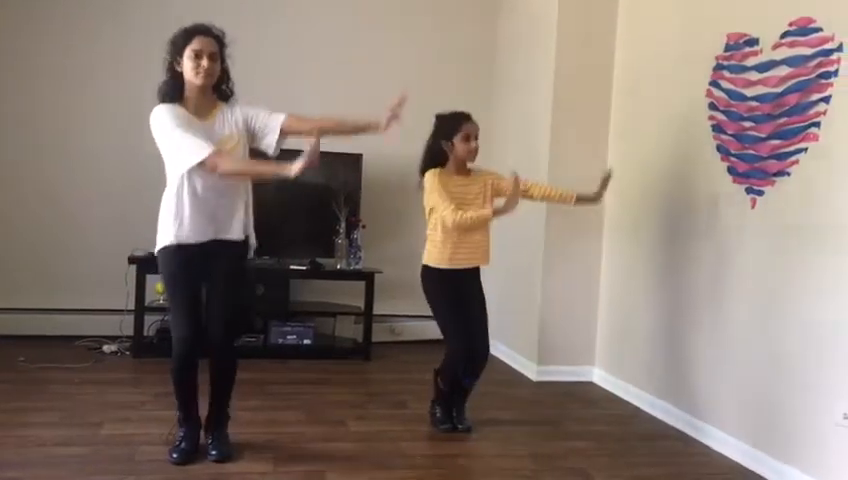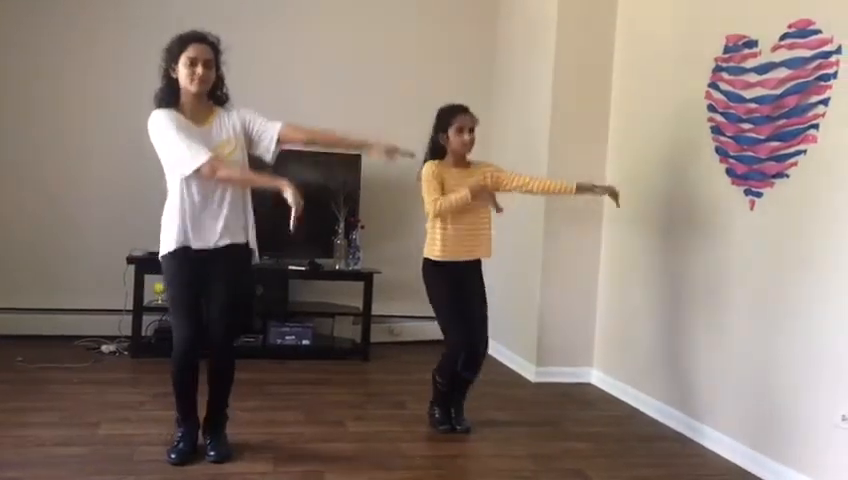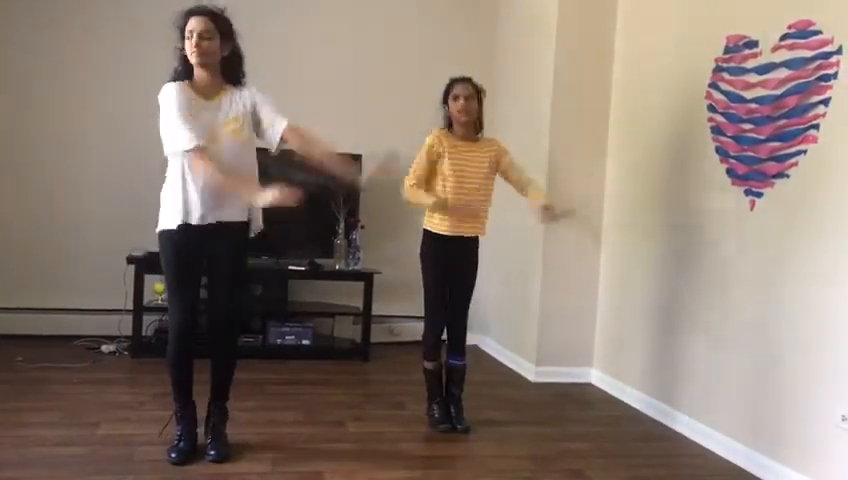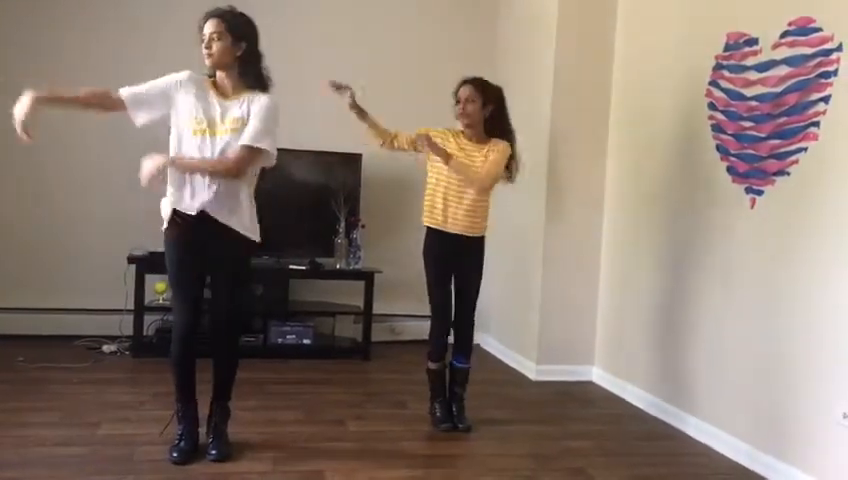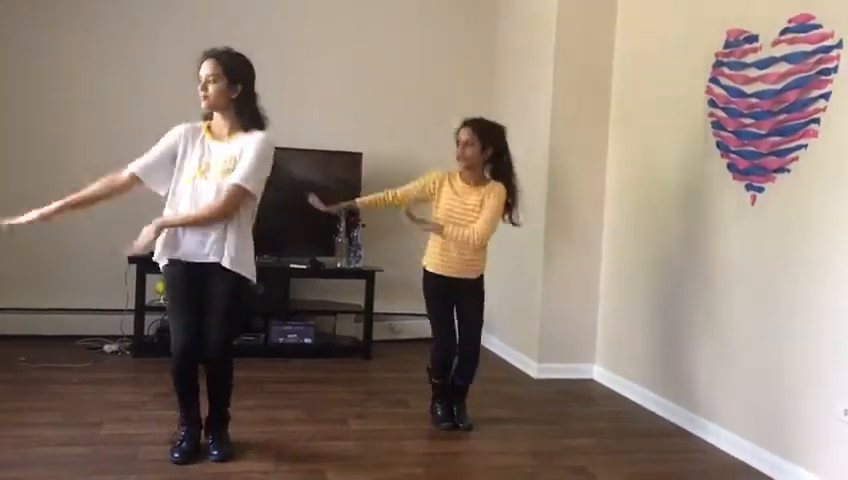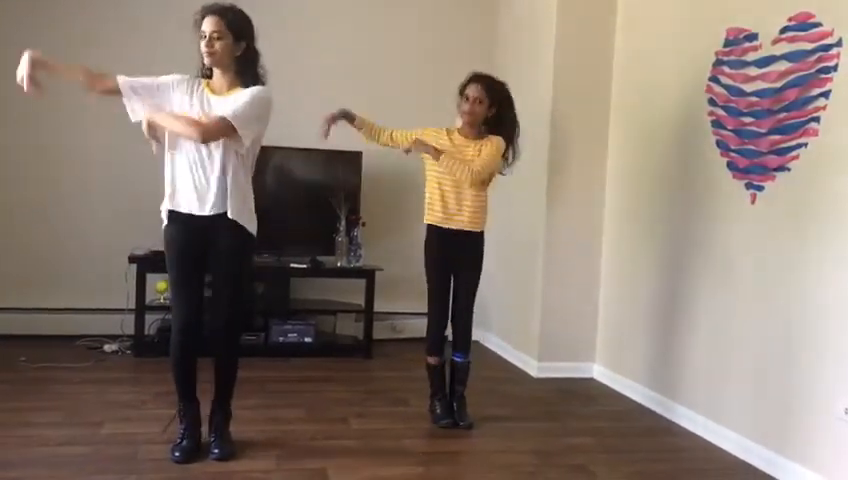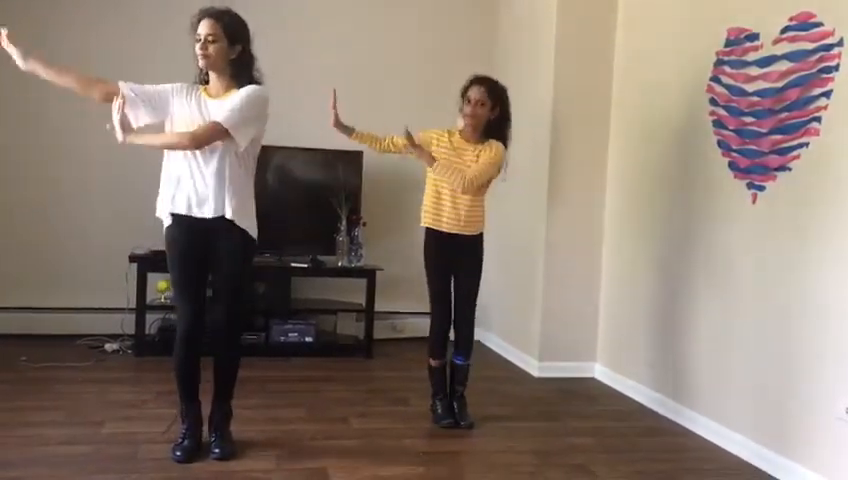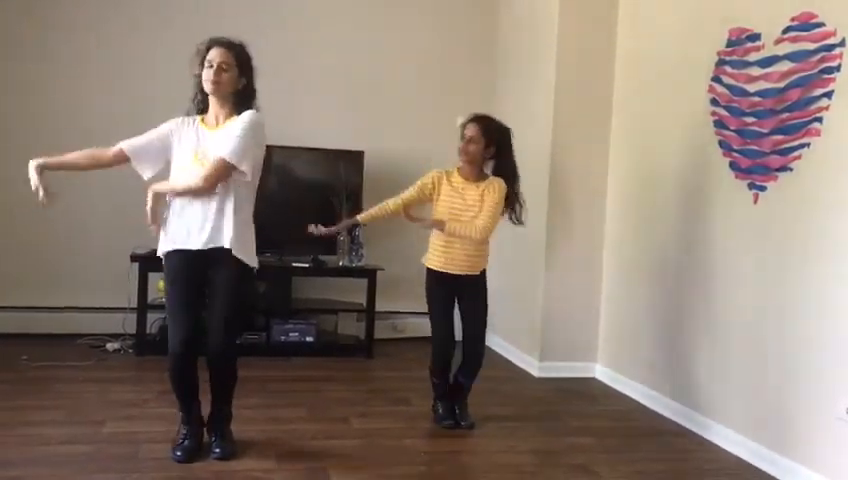
dt=0.4s
person 1, frame 1
left shoulder: (240, 114)
right shoulder: (165, 116)
left elbow: (303, 125)
right elbow: (218, 165)
left wrist: (374, 125)
right wrist: (288, 169)
left hip: (229, 239)
right hip: (181, 240)
left knee: (220, 337)
right knee: (187, 337)
left ankle: (217, 425)
right ankle: (187, 426)
person 1, frame 2
left shoulder: (236, 118)
right shoulder: (163, 120)
left elbow: (298, 134)
right elbow: (215, 170)
left wrist: (367, 146)
right wrist: (281, 184)
left hip: (231, 245)
right hip: (184, 245)
left knee: (221, 338)
right knee: (187, 338)
left ankle: (216, 425)
right ankle: (186, 426)
person 1, frame 3
left shoulder: (248, 98)
right shoulder: (174, 95)
left elbow: (296, 137)
right elbow: (198, 160)
left wrist: (346, 169)
right wrist: (258, 193)
left hip: (232, 224)
right hip: (182, 225)
left knee: (224, 326)
right knee: (182, 326)
left ankle: (216, 424)
right ankle: (184, 425)
person 1, frame 4
left shoulder: (262, 104)
right shoulder: (185, 87)
left elbow: (236, 166)
right elbow: (110, 100)
left wrist: (170, 163)
right wrist: (40, 97)
left hip: (232, 226)
right hip: (184, 220)
left knee: (224, 327)
right knee: (184, 325)
left ankle: (218, 423)
right ankle: (186, 424)
person 1, frame 5
left shoulder: (257, 142)
right shoulder: (184, 136)
left elbow: (223, 209)
right elbow: (122, 180)
left wrist: (160, 226)
right wrist: (51, 208)
left hip: (228, 262)
right hip: (181, 258)
left knee: (215, 347)
right knee: (184, 344)
left ankle: (217, 427)
right ankle: (188, 426)
person 1, frame 6
left shoulder: (256, 97)
right shoulder: (179, 87)
left elbow: (205, 131)
right elbow: (103, 84)
left wrist: (155, 115)
right wrist: (43, 64)
left hip: (230, 222)
right hip: (183, 218)
left knee: (225, 324)
right knee: (185, 323)
left ankle: (220, 423)
right ankle: (188, 423)
person 1, frame 7
left shoulder: (252, 98)
right shoulder: (179, 95)
left elbow: (197, 138)
right elbow: (102, 90)
left wrist: (132, 136)
left hip: (230, 224)
right hip: (184, 221)
left knee: (224, 325)
right knee: (189, 325)
left ankle: (220, 423)
right ankle: (190, 423)
person 1, frame 8
left shoulder: (249, 122)
right shoulder: (179, 128)
left elbow: (208, 180)
right elbow: (111, 155)
left wrist: (158, 190)
right wrist: (45, 163)
left hip: (230, 251)
right hip: (182, 248)
left knee: (220, 344)
right knee: (181, 343)
left ankle: (220, 425)
right ankle: (190, 425)
person 2, frame 1
left shoulder: (486, 179)
right shoulder: (434, 178)
left elbow: (533, 191)
right elbow: (452, 219)
left wrist: (587, 197)
right wrist: (499, 209)
left hip: (469, 276)
right hip: (438, 274)
left knee: (479, 351)
right knee: (459, 348)
left ankle: (457, 404)
right ankle: (440, 403)
person 2, frame 2
left shoulder: (486, 171)
right shoulder: (433, 169)
left elbow: (533, 184)
right elbow: (434, 207)
left wrist: (590, 188)
right wrist: (473, 192)
left hip: (471, 268)
right hip: (439, 266)
left knee: (478, 346)
right knee: (456, 344)
left ankle: (456, 404)
right ankle: (438, 404)
person 2, frame 3
left shoulder: (493, 148)
right shoulder: (436, 141)
left elbow: (522, 182)
right elbow: (410, 189)
left wrist: (544, 205)
right wrist: (445, 206)
left hip: (468, 244)
right hip: (437, 241)
left knee: (457, 322)
right knee: (435, 320)
left ankle: (453, 400)
right ankle: (434, 402)
person 2, frame 4
left shoulder: (499, 149)
right shoulder: (441, 137)
left elbow: (481, 180)
right elbow: (390, 140)
left wrist: (443, 154)
right wrist: (357, 110)
left hip: (472, 244)
right hip: (438, 239)
left knee: (465, 324)
right knee: (441, 321)
left ankle: (457, 402)
right ankle: (437, 401)
person 2, frame 5
left shoulder: (496, 191)
right shoulder: (440, 180)
left elbow: (479, 237)
right elbow: (394, 197)
left wrist: (436, 227)
right wrist: (343, 205)
left hip: (471, 281)
right hip: (437, 276)
left knee: (470, 349)
right knee: (446, 346)
left ankle: (457, 402)
right ankle: (439, 401)
person 2, frame 6
left shoulder: (495, 144)
right shoulder: (434, 135)
left elbow: (472, 176)
right elbow: (384, 136)
left wrist: (435, 153)
right wrist: (350, 117)
left hip: (471, 239)
right hip: (439, 234)
left knee: (462, 317)
right knee: (438, 315)
left ankle: (458, 396)
right ankle: (437, 398)
person 2, frame 7
left shoulder: (494, 151)
right shoulder: (436, 138)
left elbow: (465, 183)
right elbow: (387, 144)
left wrist: (427, 157)
right wrist: (345, 129)
left hip: (470, 241)
right hip: (437, 237)
left knee: (464, 321)
right knee: (441, 318)
left ankle: (458, 397)
right ankle: (439, 398)
person 2, frame 8
left shoulder: (496, 187)
right shoulder: (438, 179)
left elbow: (480, 232)
right elbow: (395, 204)
left wrist: (434, 223)
right wrist: (347, 223)
left hip: (473, 277)
right hip: (439, 273)
left knee: (475, 348)
right knee: (443, 343)
left ankle: (458, 400)
right ankle: (441, 400)
